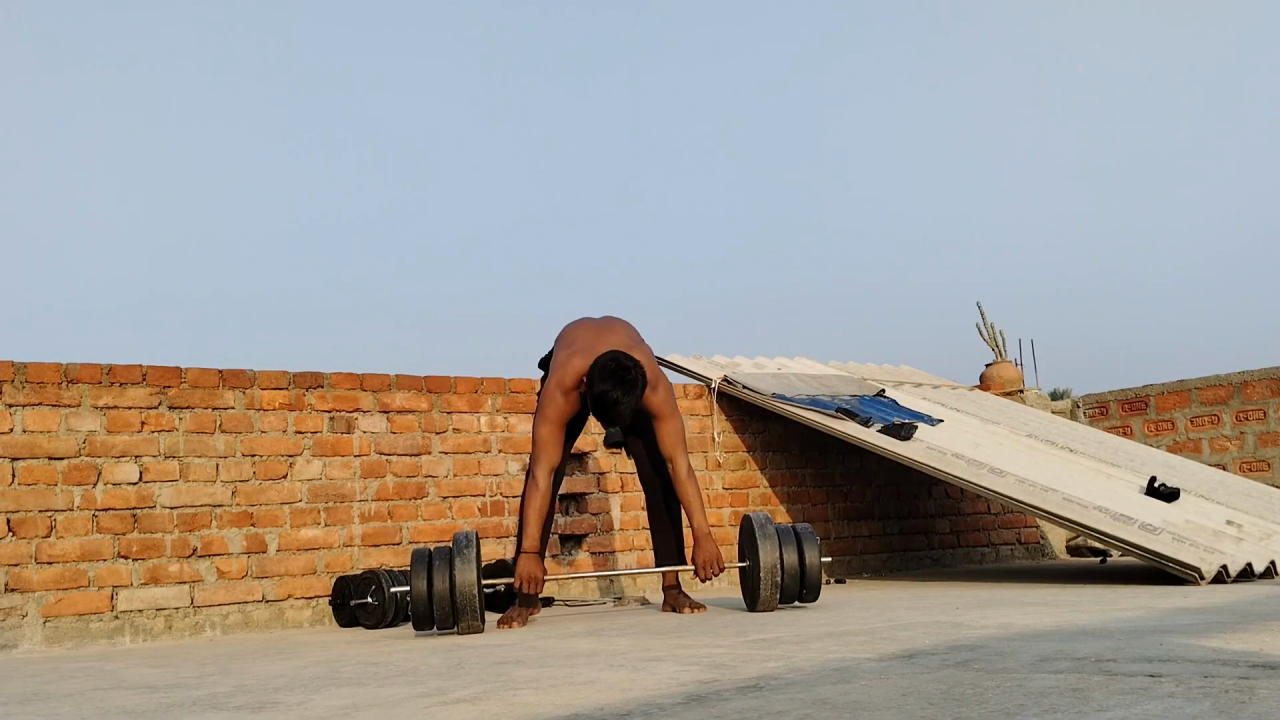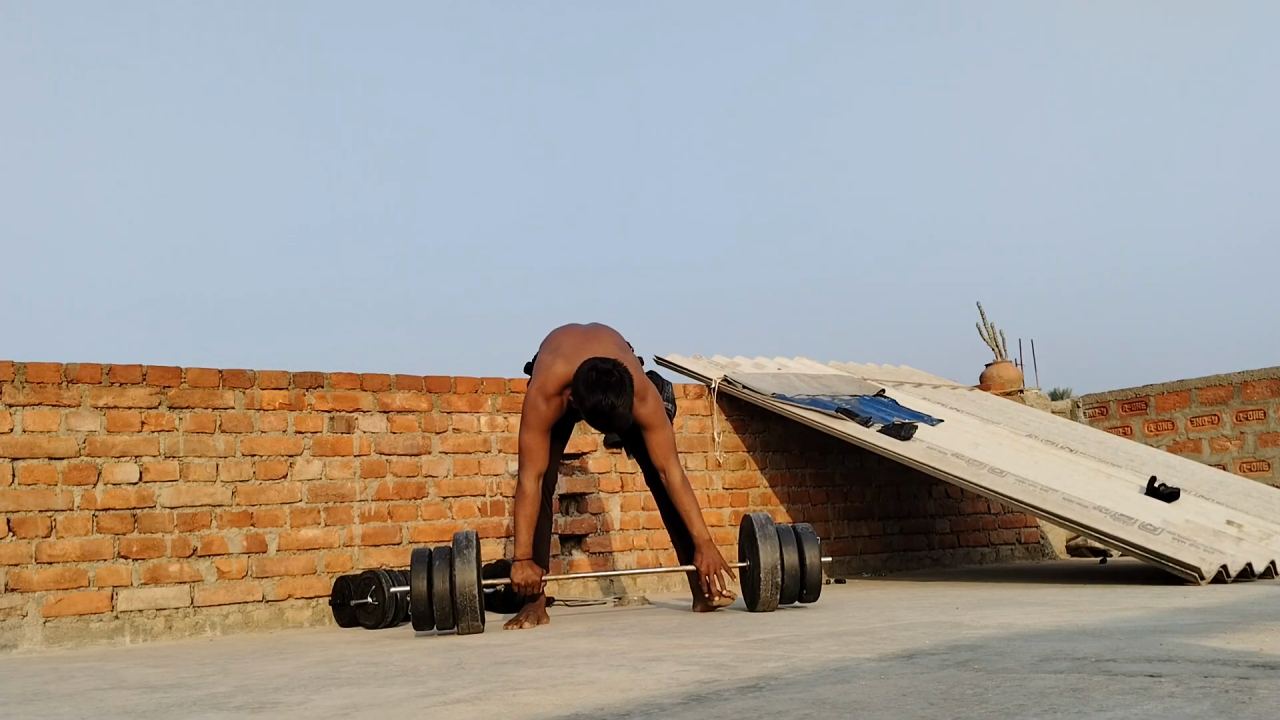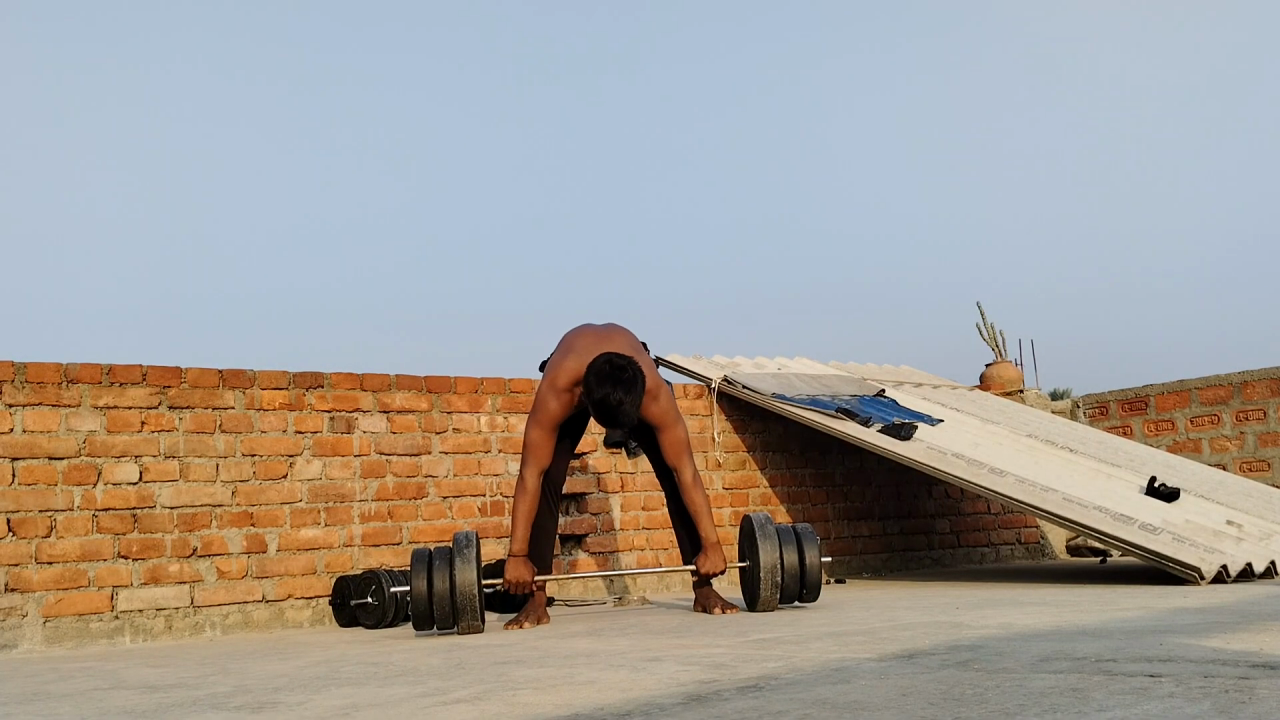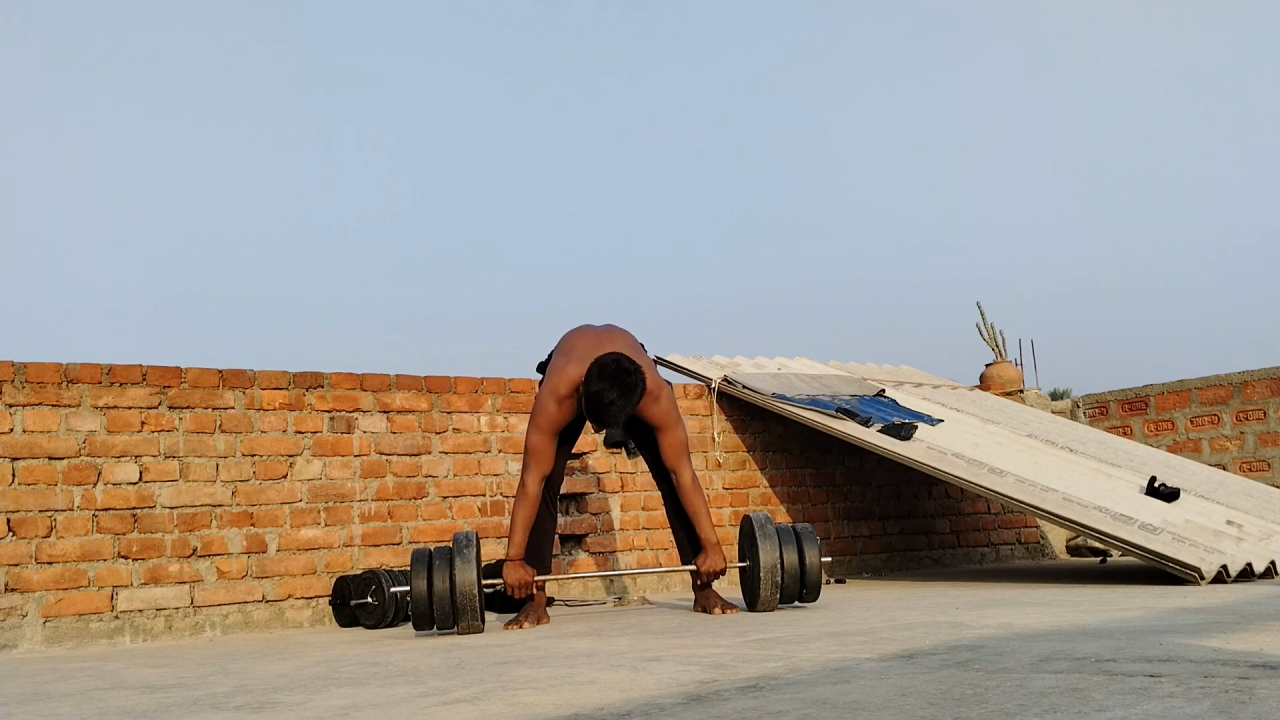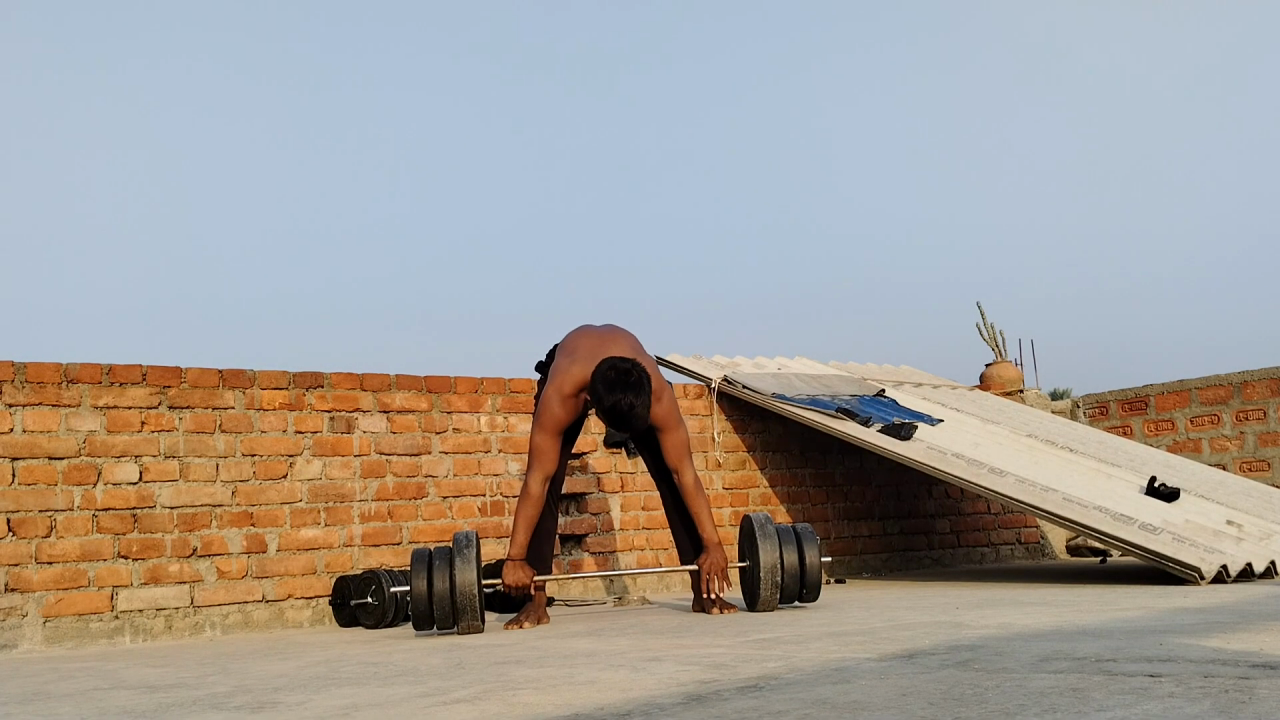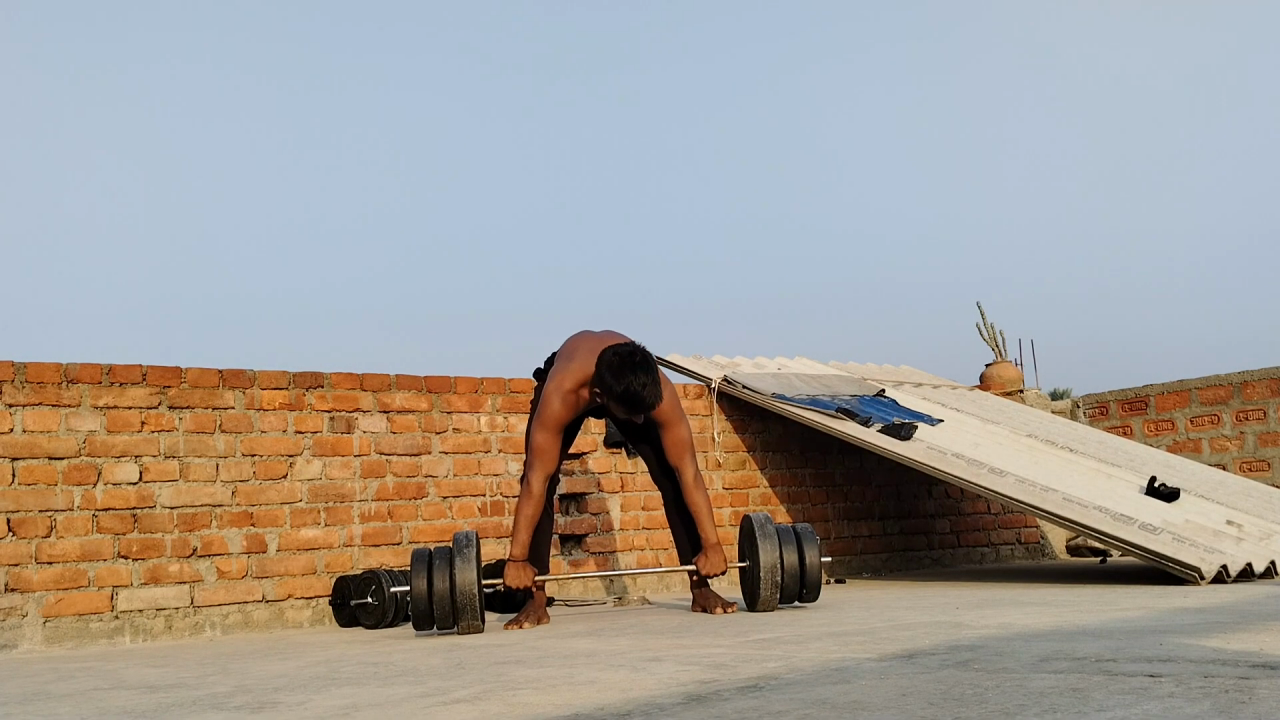
dt=0.4s
person 1, frame 1
left shoulder: (654, 384)
right shoulder: (562, 388)
left elbow: (678, 463)
right elbow: (542, 473)
left wrist: (703, 536)
right wrist: (529, 552)
left hip: (629, 373)
right hip: (570, 368)
left knee: (658, 473)
right knee: (550, 473)
left ankle: (671, 587)
right ankle: (526, 595)
person 1, frame 2
left shoulder: (642, 392)
right shoulder: (545, 393)
left elbow: (670, 471)
right elbow: (529, 479)
left wrist: (704, 544)
right wrist: (522, 558)
left hip: (616, 372)
right hip: (559, 379)
left knee: (656, 472)
right knee: (543, 480)
left ankle: (700, 584)
right ankle: (535, 601)
person 1, frame 3
left shoulder: (654, 392)
right shoulder: (557, 390)
left elbow: (684, 470)
right elbow: (530, 474)
left wrist: (711, 546)
right wrist: (517, 555)
left hip: (631, 380)
right hip: (574, 379)
left knee: (672, 474)
right knee: (548, 479)
left ankle: (703, 589)
right ankle: (536, 599)
person 1, frame 4
left shoulder: (655, 393)
right shoulder: (557, 394)
left elbow: (682, 472)
right elbow: (532, 479)
left wrist: (711, 545)
right wrist: (514, 558)
left hip: (629, 377)
right hip: (570, 377)
left knee: (668, 475)
right knee: (547, 481)
left ankle: (703, 589)
right ankle: (536, 599)
person 1, frame 5
left shoulder: (657, 393)
right shoulder: (561, 394)
left elbow: (684, 472)
right elbow: (538, 480)
left wrist: (712, 546)
right wrist: (515, 558)
left hip: (631, 377)
right hip: (567, 373)
left knee: (668, 474)
right knee: (549, 480)
left ankle: (701, 588)
right ankle: (536, 598)
person 1, frame 6
left shoulder: (659, 389)
right shoulder: (561, 392)
left elbow: (687, 470)
right elbow: (537, 480)
left wrist: (711, 545)
right wrist: (517, 558)
left hip: (633, 385)
right hip: (572, 385)
left knee: (670, 475)
right knee: (542, 475)
left ankle: (701, 590)
right ankle: (536, 599)
